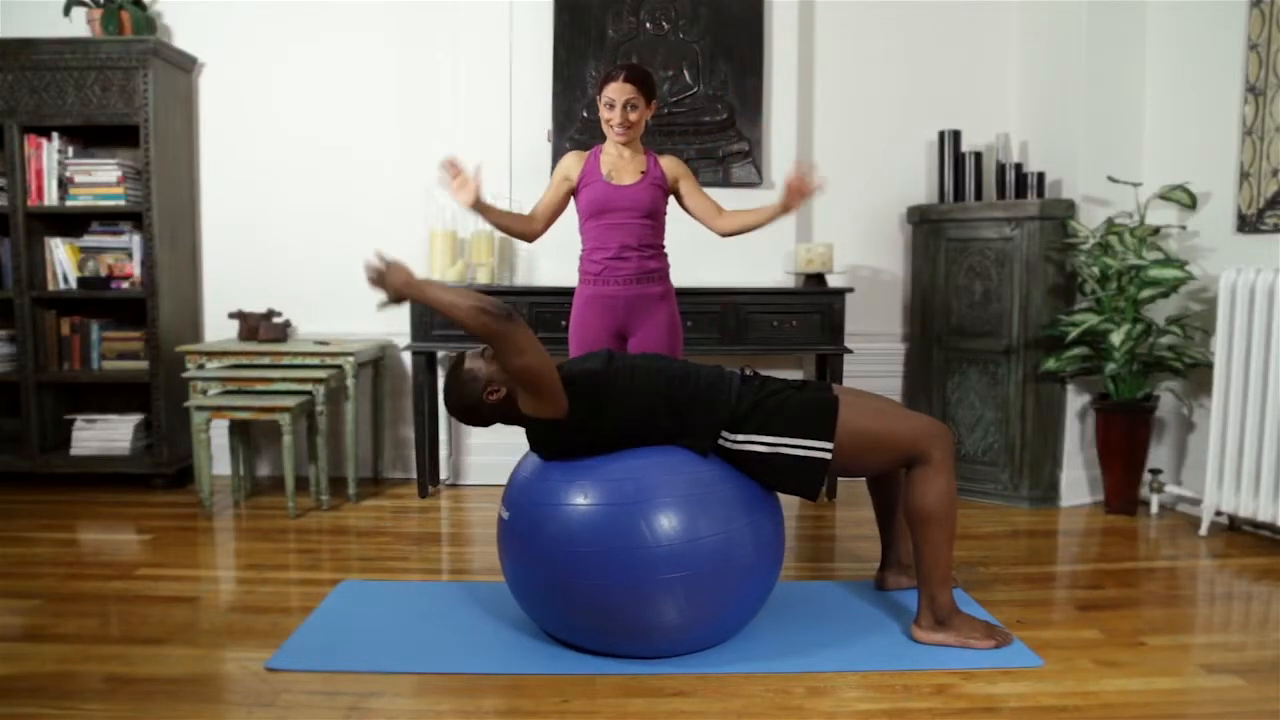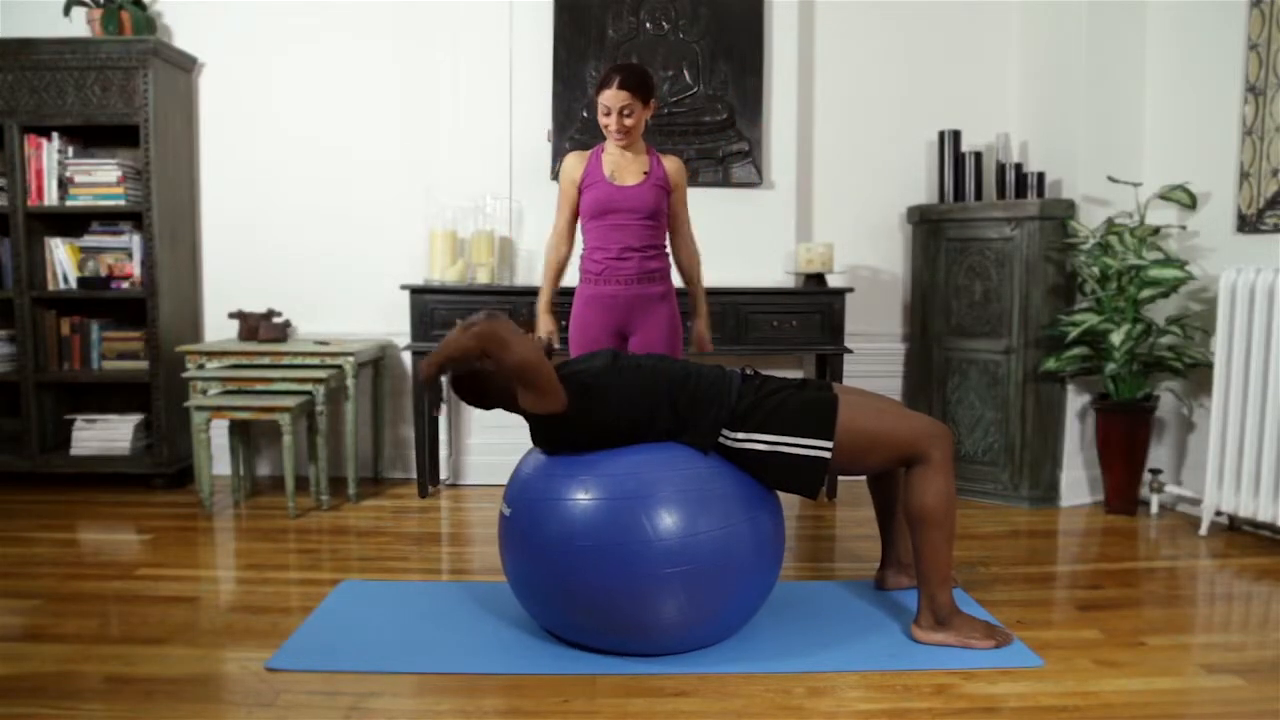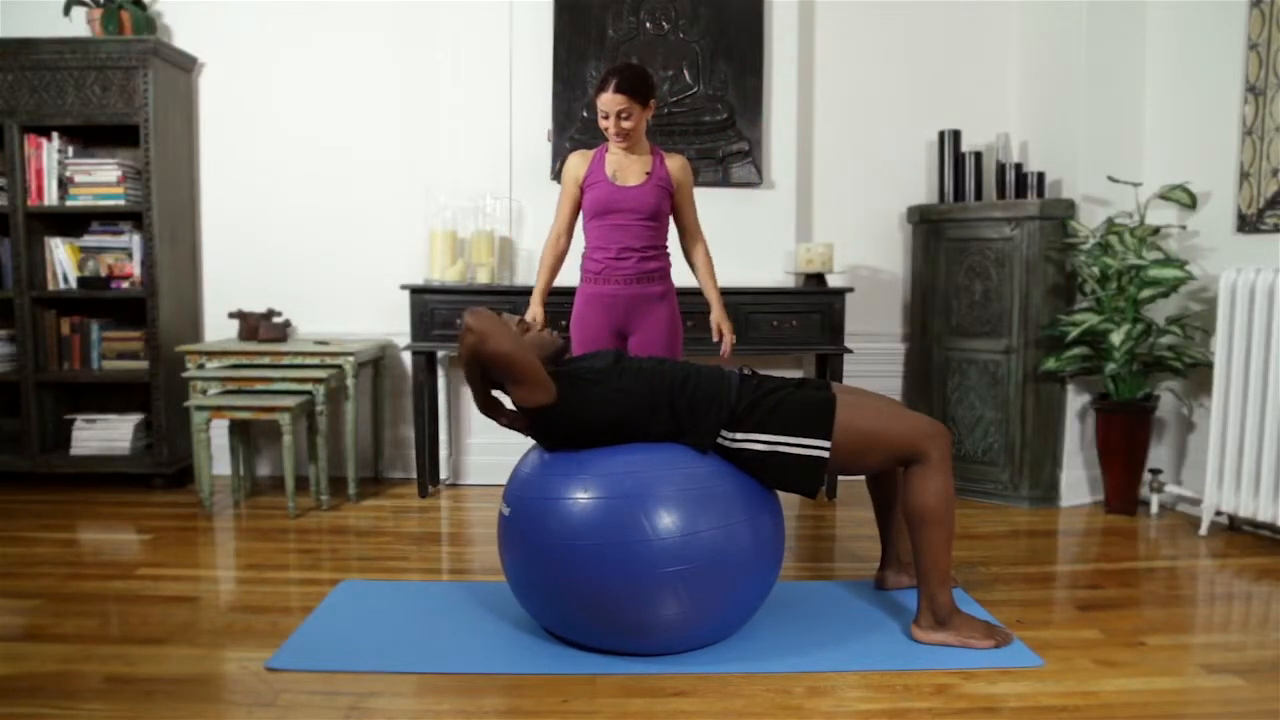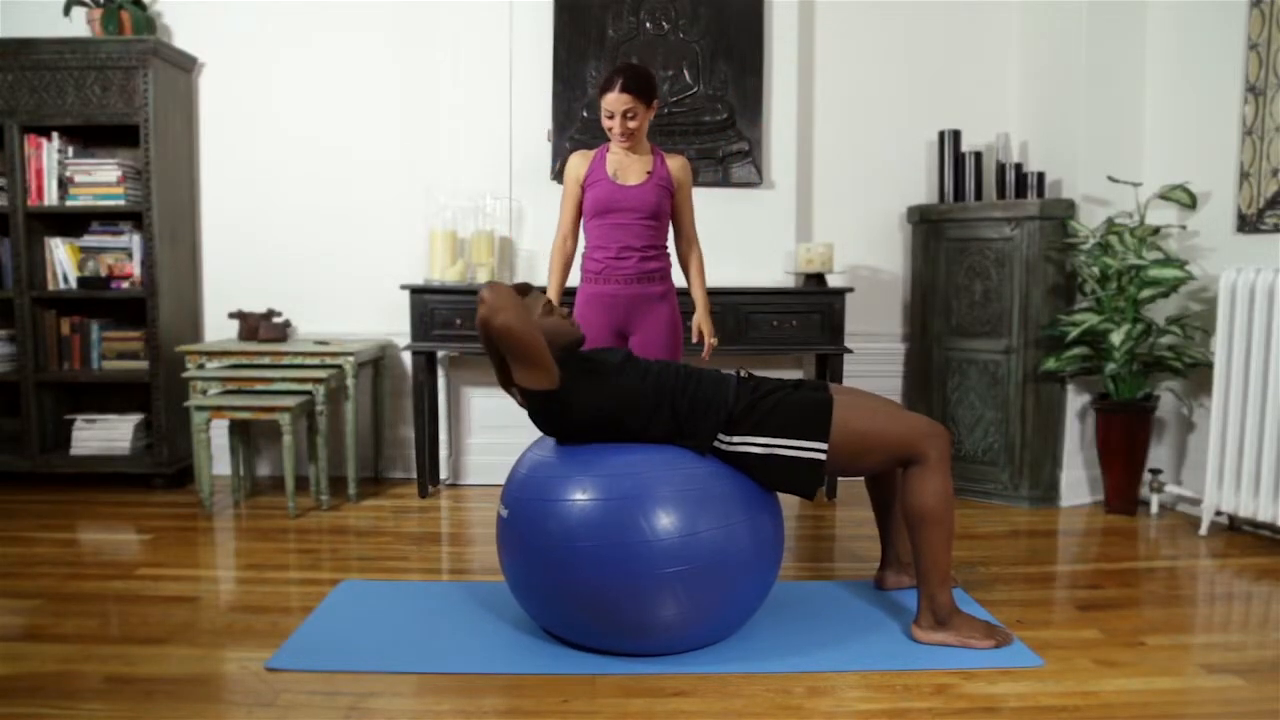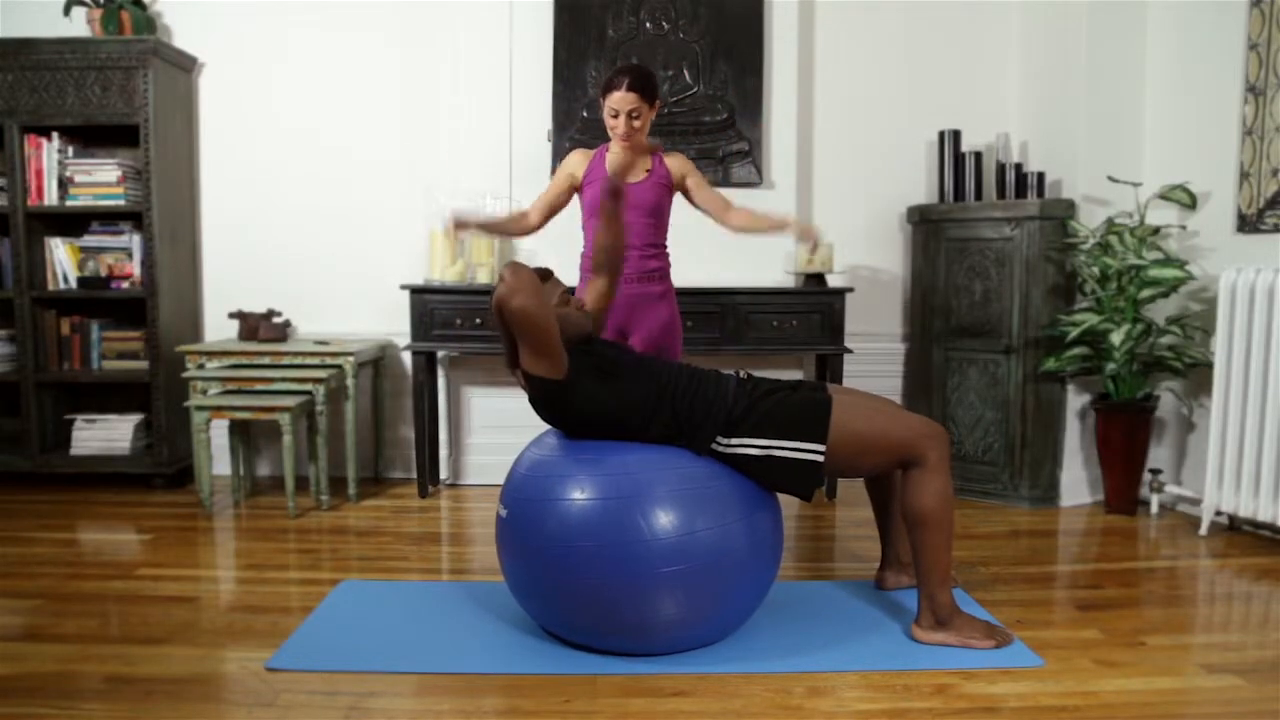
dt=0.4s
person 1, frame 1
left shoulder: (551, 399)
right shoulder: (544, 408)
right elbow: (502, 318)
right wrist: (414, 285)
left hip: (741, 399)
right hip: (741, 425)
left knee: (896, 442)
right knee: (931, 442)
left ankle: (898, 564)
right ankle: (937, 614)
person 1, frame 2
left shoulder: (558, 388)
right shoulder: (553, 413)
right elbow: (492, 329)
right wrist: (434, 365)
left hip: (742, 395)
right hip: (741, 422)
left knee: (896, 426)
right knee: (930, 441)
left ankle: (898, 563)
right ankle: (938, 615)
person 1, frame 3
left shoulder: (563, 380)
right shoulder: (554, 410)
right elbow: (479, 326)
right wrist: (482, 394)
left hip: (739, 394)
right hip: (741, 420)
left knee: (895, 424)
right knee: (929, 441)
left ankle: (897, 564)
right ankle: (938, 615)
person 1, frame 4
left shoulder: (567, 373)
right shoulder: (556, 396)
right elbow: (495, 305)
right wrist: (505, 374)
left hip: (738, 397)
right hip: (739, 424)
left knee: (893, 424)
right knee: (927, 441)
left ankle: (897, 562)
right ankle: (938, 614)
person 1, frame 5
left shoulder: (572, 351)
right shoulder: (557, 384)
left elbow: (607, 267)
right elbow: (516, 290)
left wrist: (612, 190)
right wrist: (517, 356)
left hip: (740, 397)
right hip: (739, 424)
left knee: (898, 439)
right knee: (927, 444)
left ankle: (898, 564)
right ankle: (939, 617)
person 2, frame 1
left shoulder: (668, 168)
right shoulder: (575, 164)
left elbow: (721, 220)
right elbow: (531, 227)
left wrist: (779, 207)
right wrist: (479, 205)
left hip: (654, 304)
right hip: (594, 303)
person 2, frame 2
left shoulder: (670, 168)
right shoulder: (577, 164)
left elbow: (683, 243)
right elbow: (560, 241)
left wrist: (700, 312)
right wrist: (544, 308)
left hip: (655, 303)
right hip: (595, 303)
person 2, frame 3
left shoulder: (674, 167)
right shoulder: (580, 164)
left elbow: (693, 240)
right elbow: (560, 236)
left wrist: (716, 305)
right wrist: (537, 300)
left hip: (654, 302)
right hip: (595, 302)
person 2, frame 4
left shoulder: (674, 168)
right shoulder: (582, 164)
left elbow: (687, 242)
right elbow: (565, 238)
left wrist: (702, 307)
right wrist: (551, 304)
left hip: (655, 303)
right hip: (596, 302)
person 2, frame 5
left shoulder: (673, 166)
right shoulder: (581, 162)
left elbow: (728, 214)
right elbow: (532, 217)
left wrist: (787, 225)
right wrist: (480, 224)
left hip: (655, 302)
